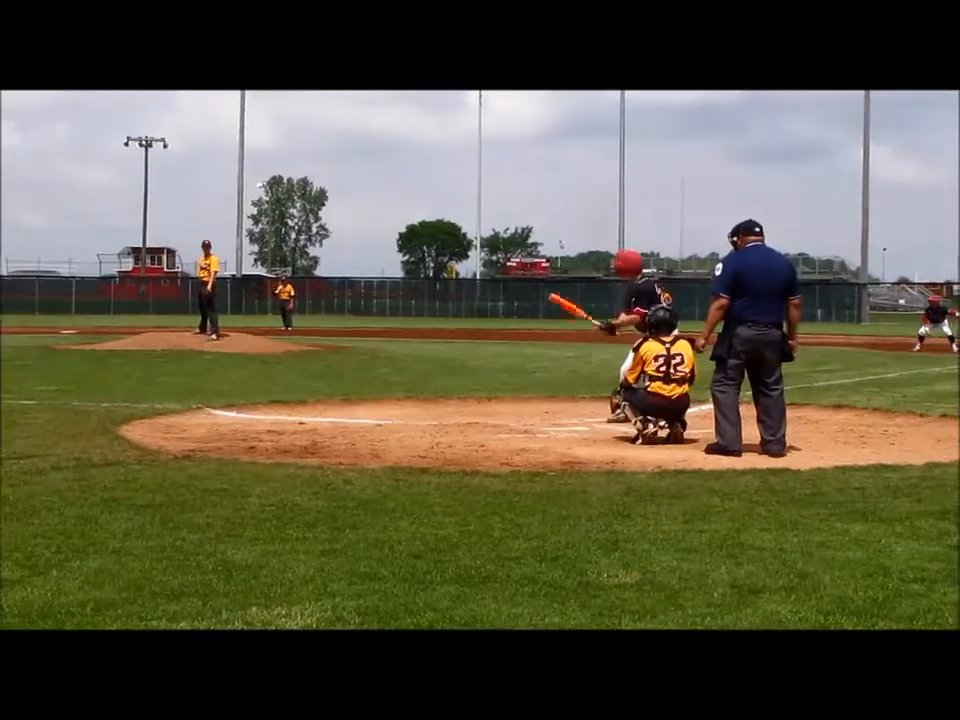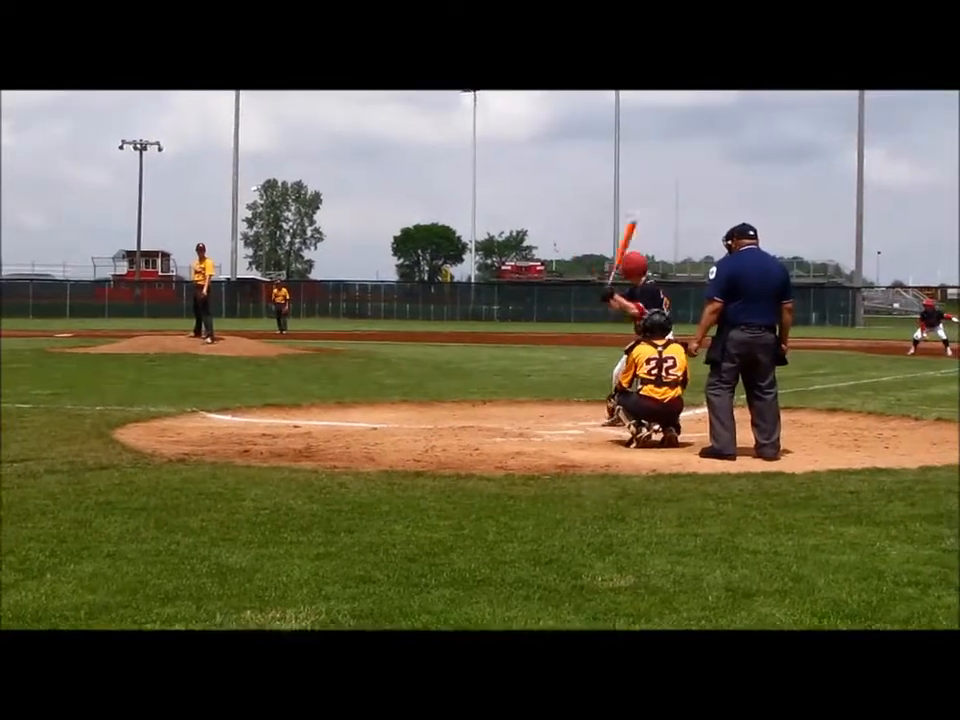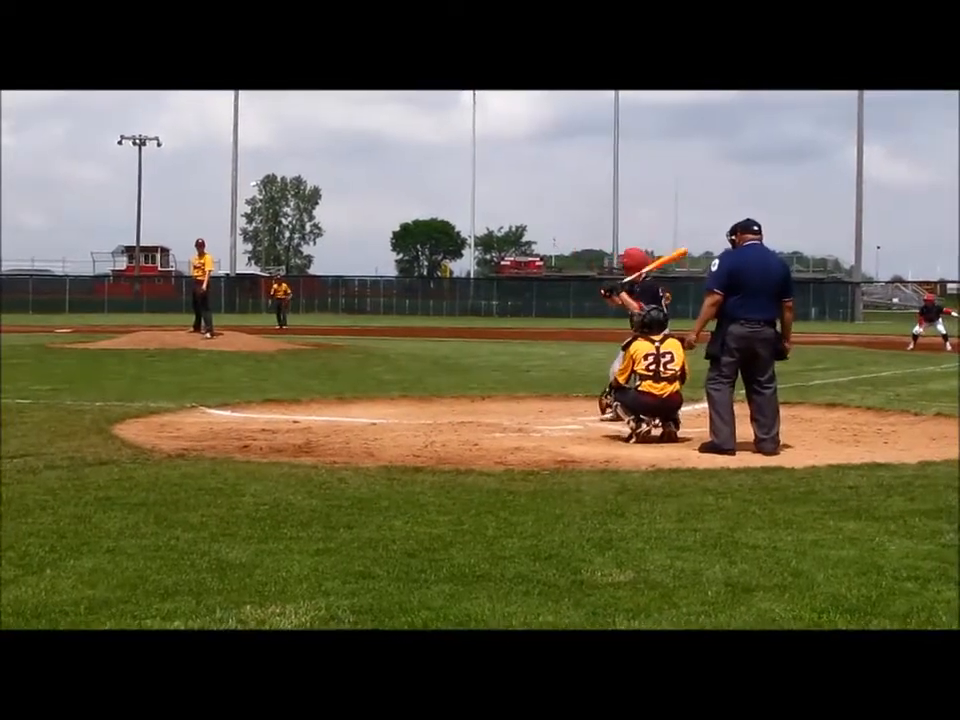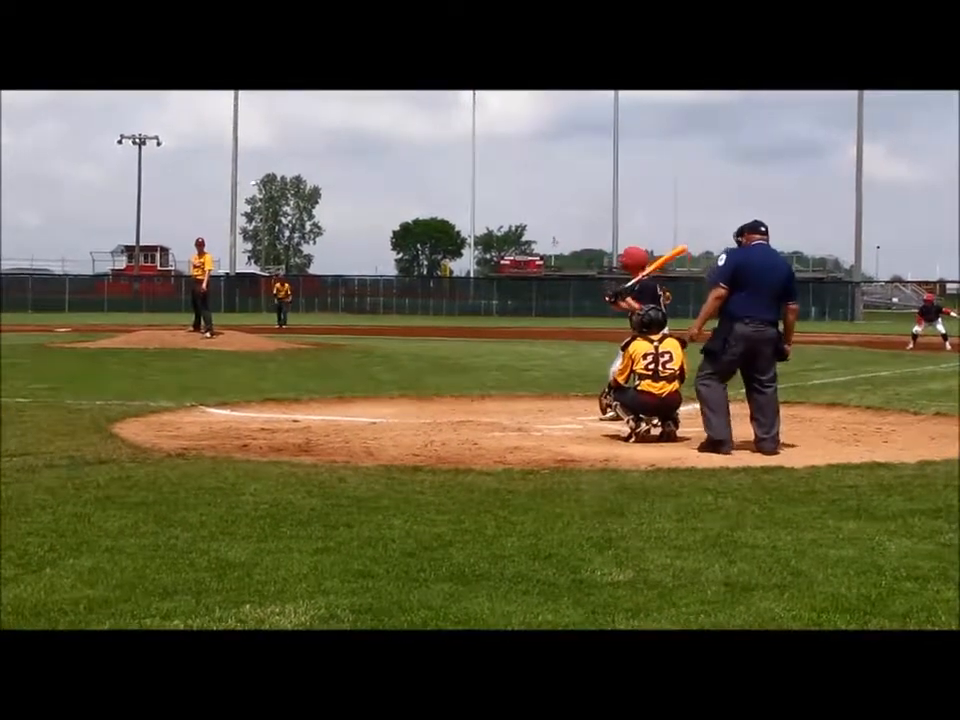
dt=0.3s
person 1, frame 1
left shoulder: (733, 261)
right shoulder: (784, 263)
left elbow: (721, 303)
right elbow: (794, 304)
left wrist: (704, 335)
right wrist: (792, 337)
left hip: (739, 334)
right hip: (772, 335)
left knee: (725, 385)
right knee: (771, 389)
left ankle: (729, 443)
right ankle: (775, 443)
person 1, frame 2
left shoulder: (727, 264)
right shoulder: (778, 267)
left elbow: (714, 307)
right elbow: (787, 308)
left wrist: (697, 339)
right wrist: (783, 341)
left hip: (733, 337)
right hip: (766, 338)
left knee: (719, 388)
right knee: (765, 392)
left ankle: (723, 446)
right ankle: (769, 447)
person 1, frame 3
left shoulder: (729, 258)
right shoulder: (780, 263)
left elbow: (714, 299)
right elbow: (787, 306)
left wrist: (695, 331)
right wrist: (786, 339)
left hip: (733, 332)
right hip: (765, 333)
left knee: (719, 384)
right knee: (765, 387)
left ankle: (723, 441)
right ankle: (768, 441)
person 1, frame 4
left shoulder: (734, 256)
right shoulder: (784, 265)
left elbow: (718, 294)
right elbow: (792, 308)
left wrist: (698, 324)
right wrist: (786, 341)
left hip: (735, 330)
right hip: (767, 333)
left knee: (708, 378)
right knee: (765, 386)
left ankle: (719, 437)
right ankle: (768, 441)
